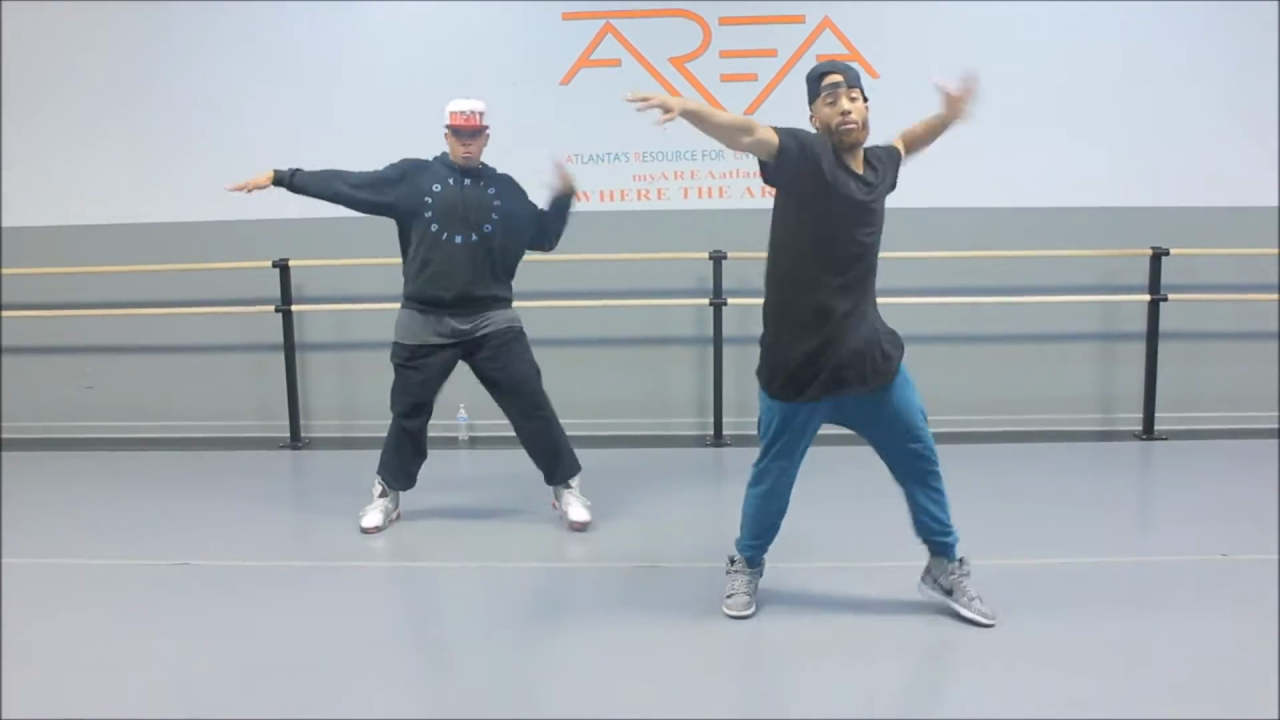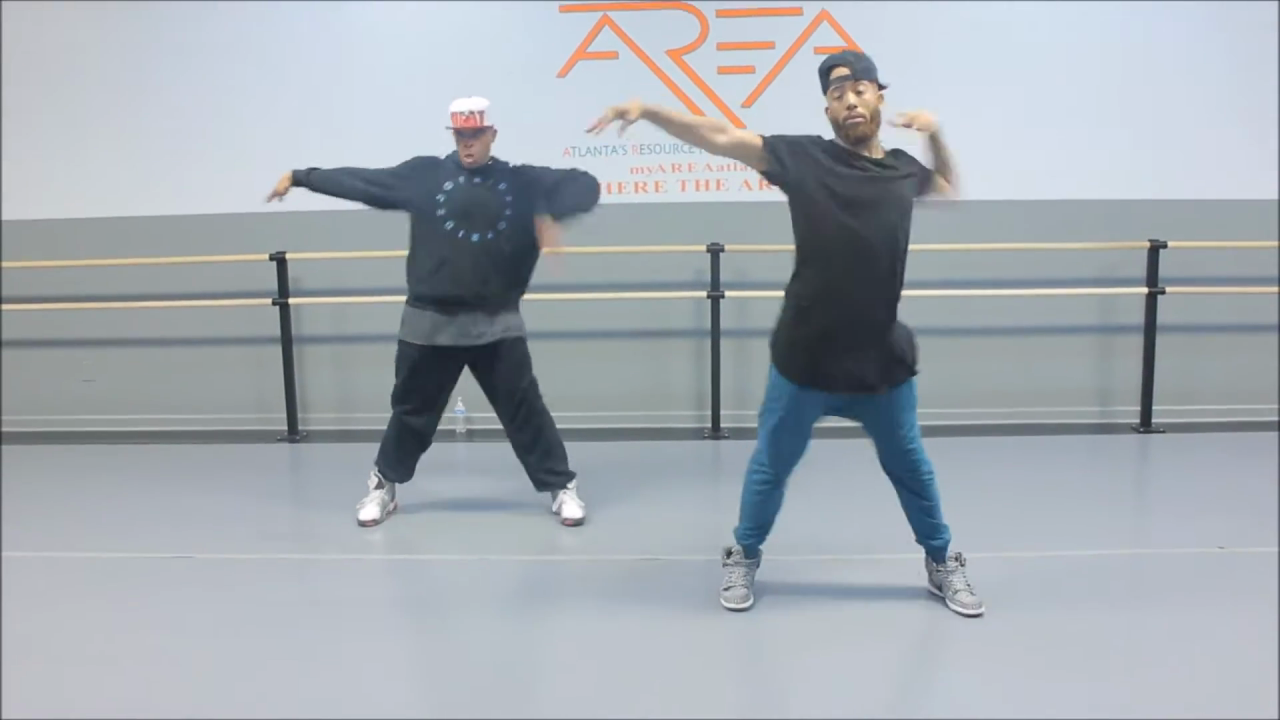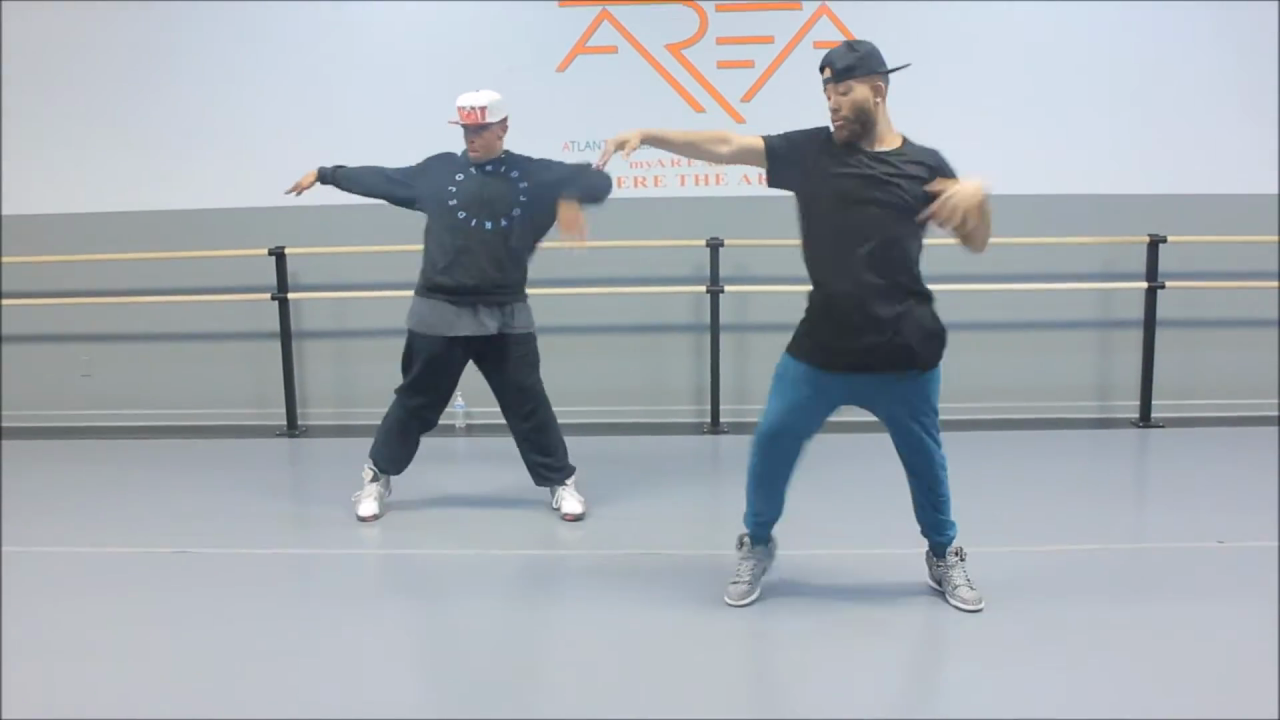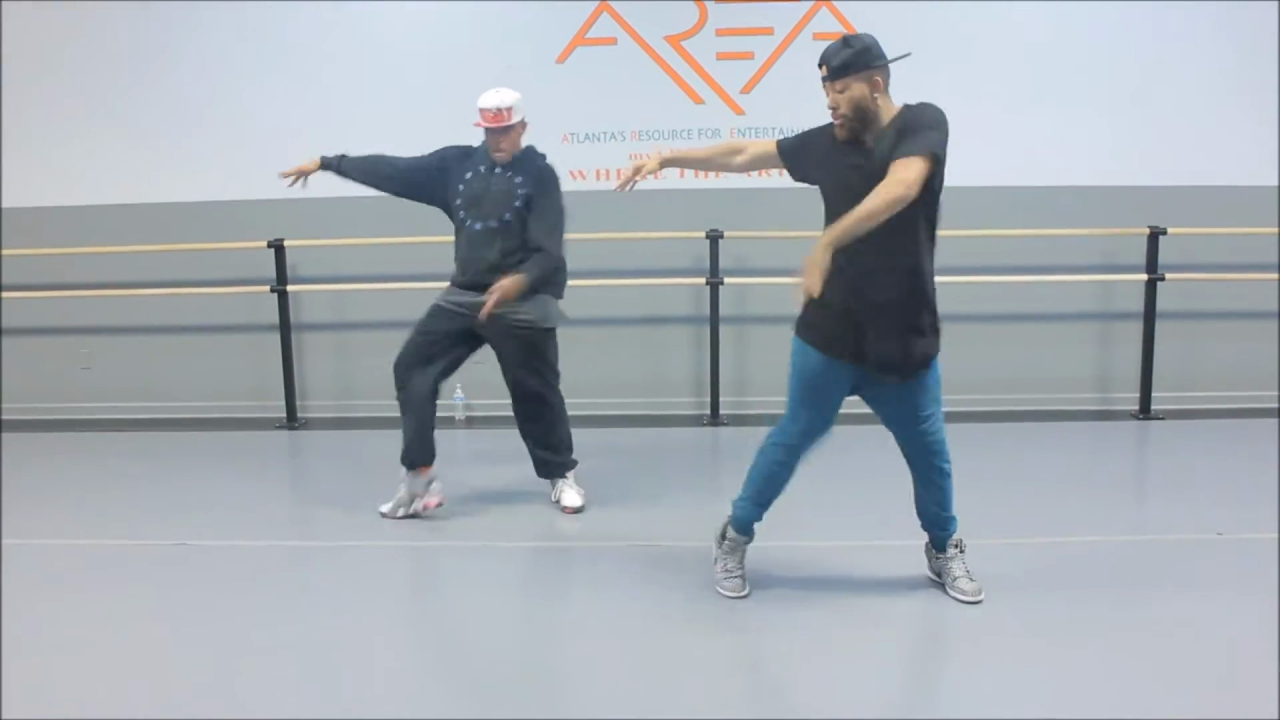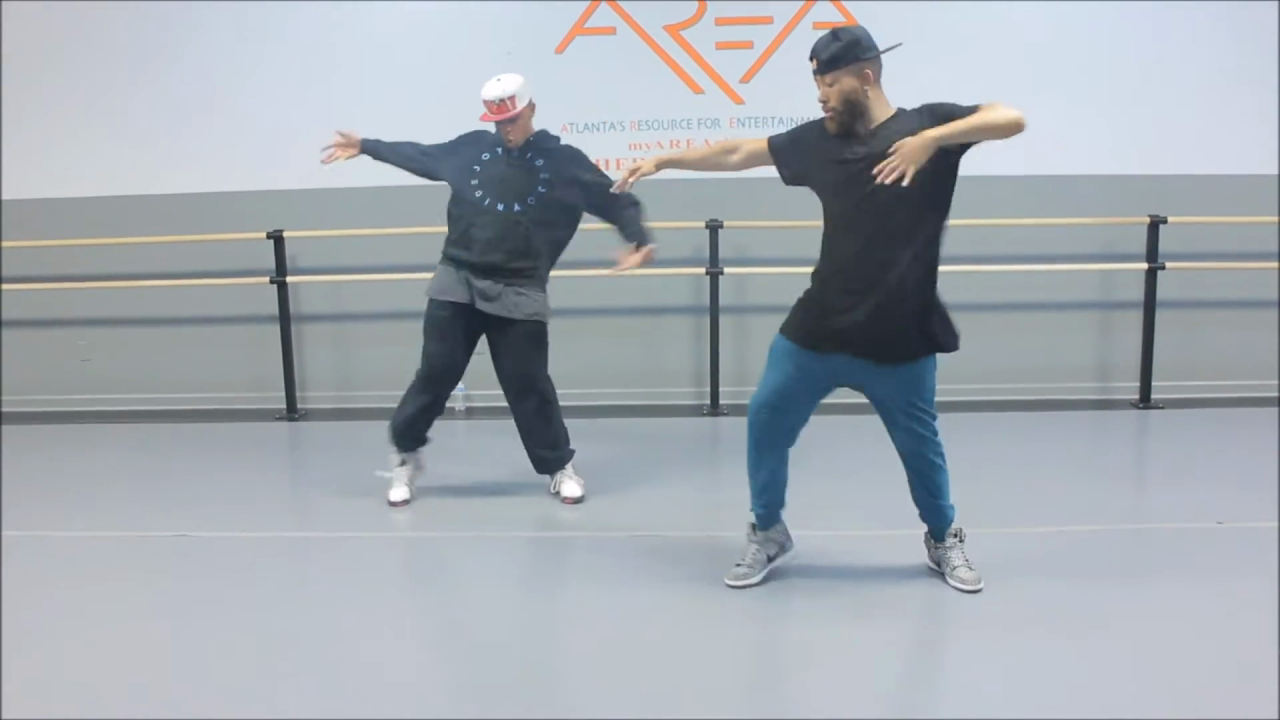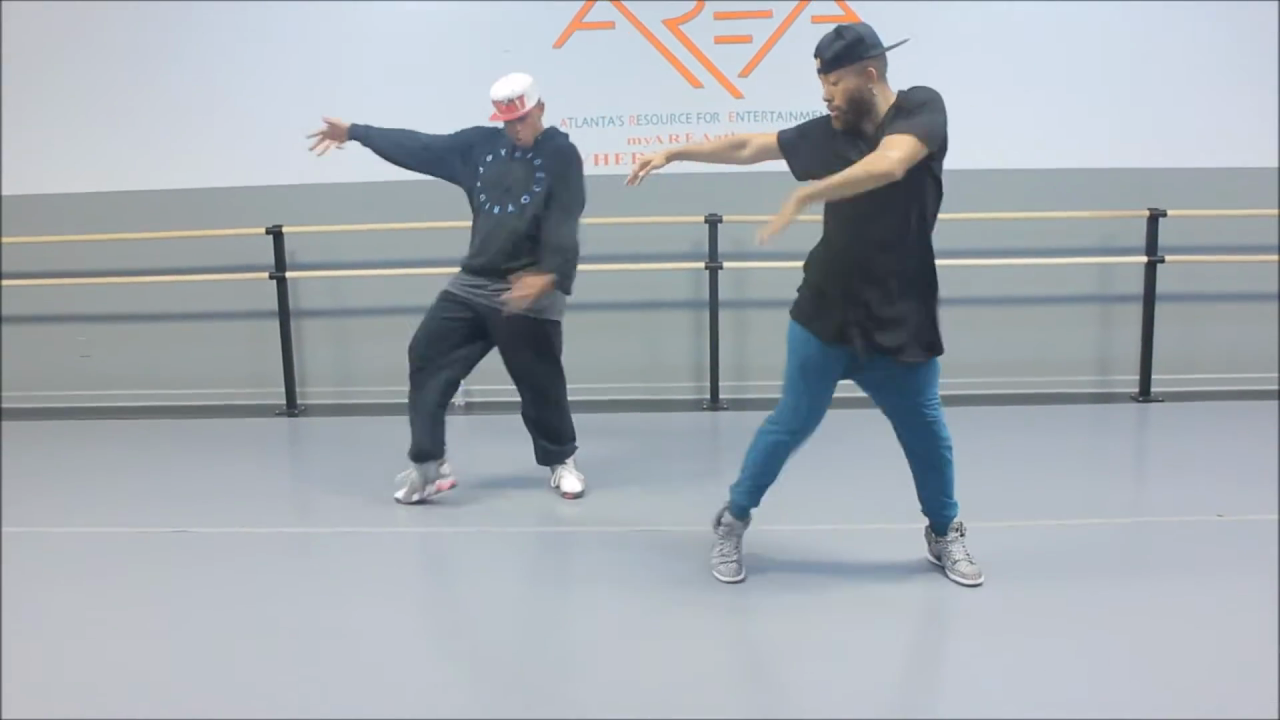
dt=0.2s
person 1, frame 1
left shoulder: (878, 164)
right shoulder: (801, 154)
left elbow: (908, 141)
right elbow: (745, 133)
left wrist: (949, 115)
right wrist: (686, 106)
left hip: (868, 352)
right hip: (799, 358)
left knee: (917, 456)
right knee: (774, 471)
left ankle: (945, 569)
right ankle: (746, 567)
person 1, frame 2
left shoulder: (903, 169)
right shoulder: (805, 157)
left elbow: (945, 189)
right elbow: (724, 138)
left wrist: (935, 137)
right wrist: (647, 110)
left hip: (882, 352)
right hip: (808, 352)
left knee: (908, 463)
right knee: (773, 461)
left ankle: (942, 563)
right ankle: (743, 557)
person 1, frame 3
left shoulder: (925, 165)
right shoulder: (808, 150)
left elbow: (976, 241)
right elbow: (726, 147)
left wrist: (975, 196)
right wrist: (646, 136)
left hip: (905, 345)
right hip: (823, 341)
left knee: (924, 456)
right knee: (774, 437)
left ankle: (943, 558)
right ankle: (756, 545)
person 1, frame 4
left shoulder: (922, 121)
right shoulder: (826, 144)
left elbow: (901, 189)
right elbow: (745, 155)
left wrist: (828, 243)
right wrist: (665, 158)
left hip: (906, 334)
right hip: (832, 328)
left knee: (928, 448)
right knee: (795, 434)
left ankle: (943, 551)
right ankle: (735, 535)
person 1, frame 5
left shoulder: (928, 120)
right shoulder: (817, 139)
left elbow: (1012, 119)
right elbow: (738, 153)
left wrist: (931, 139)
right wrist: (664, 160)
left hip: (901, 332)
right hip: (821, 322)
left knee: (920, 443)
right knee: (767, 414)
left ankle: (943, 541)
right ankle: (767, 532)
person 1, frame 6
left shoulder: (921, 107)
right shoulder: (824, 133)
left elbow: (888, 165)
right elbow: (749, 146)
left wrist: (804, 197)
right wrist: (672, 152)
left hip: (902, 322)
right hip: (825, 311)
left knee: (927, 435)
right knee: (794, 421)
left ankle: (944, 536)
right ankle: (733, 519)
person 2, frame 1
left shoulder: (504, 188)
right shoulder: (413, 175)
left elbow: (543, 237)
right elbow: (345, 185)
left wrist: (563, 196)
right wrist: (278, 177)
left hip: (492, 318)
right hip: (425, 322)
left knee: (529, 399)
right knee: (410, 412)
left ankle: (565, 487)
right ankle: (387, 494)
person 2, frame 2
left shoulder: (521, 182)
right shoulder: (424, 174)
left elbow: (582, 186)
right elbow: (359, 181)
left wrist: (554, 213)
right wrist: (299, 177)
left hip: (497, 321)
right hip: (430, 319)
left knee: (525, 407)
right knee: (413, 409)
left ankle: (561, 487)
right ankle: (383, 486)
person 2, frame 3
left shoulder: (533, 174)
right shoulder: (440, 170)
left elbow: (596, 181)
right elbow: (384, 179)
left wrist: (572, 199)
right wrist: (325, 174)
left hip: (507, 312)
right hip: (441, 310)
left knee: (527, 401)
right knee: (417, 399)
left ankle: (561, 482)
right ankle: (377, 478)
person 2, frame 4
left shoulder: (540, 175)
right shoulder: (457, 162)
left elbow: (548, 249)
right elbow: (395, 171)
left wrist: (519, 280)
right wrist: (327, 163)
left hip: (525, 303)
right hip: (464, 296)
left knee: (535, 393)
right knee: (411, 370)
left ankle: (561, 475)
right ankle: (419, 476)
person 2, frame 5
left shoulder: (563, 160)
right shoulder: (473, 147)
left elbow: (615, 202)
right elbow: (424, 157)
left wrist: (638, 240)
right wrist: (366, 147)
left hip: (520, 291)
right hip: (458, 282)
left knee: (529, 385)
right knee: (436, 372)
left ankle: (559, 467)
right ankle: (405, 456)
person 2, frame 6
left shoulder: (562, 156)
right shoulder: (480, 143)
left elbow: (563, 222)
right elbow: (420, 146)
left wrist: (549, 275)
right wrist: (354, 132)
left hip: (530, 293)
right hip: (472, 284)
left knee: (539, 381)
right knee: (426, 358)
left ankle: (560, 460)
right ankle: (427, 465)
